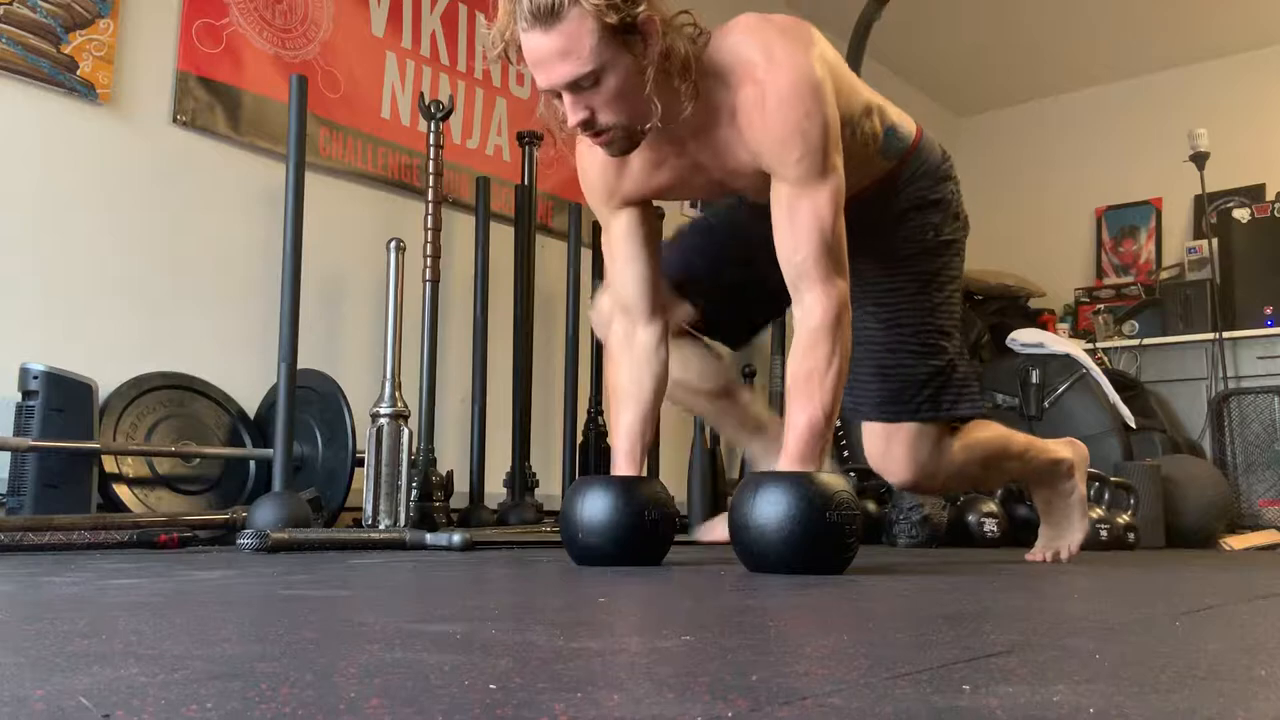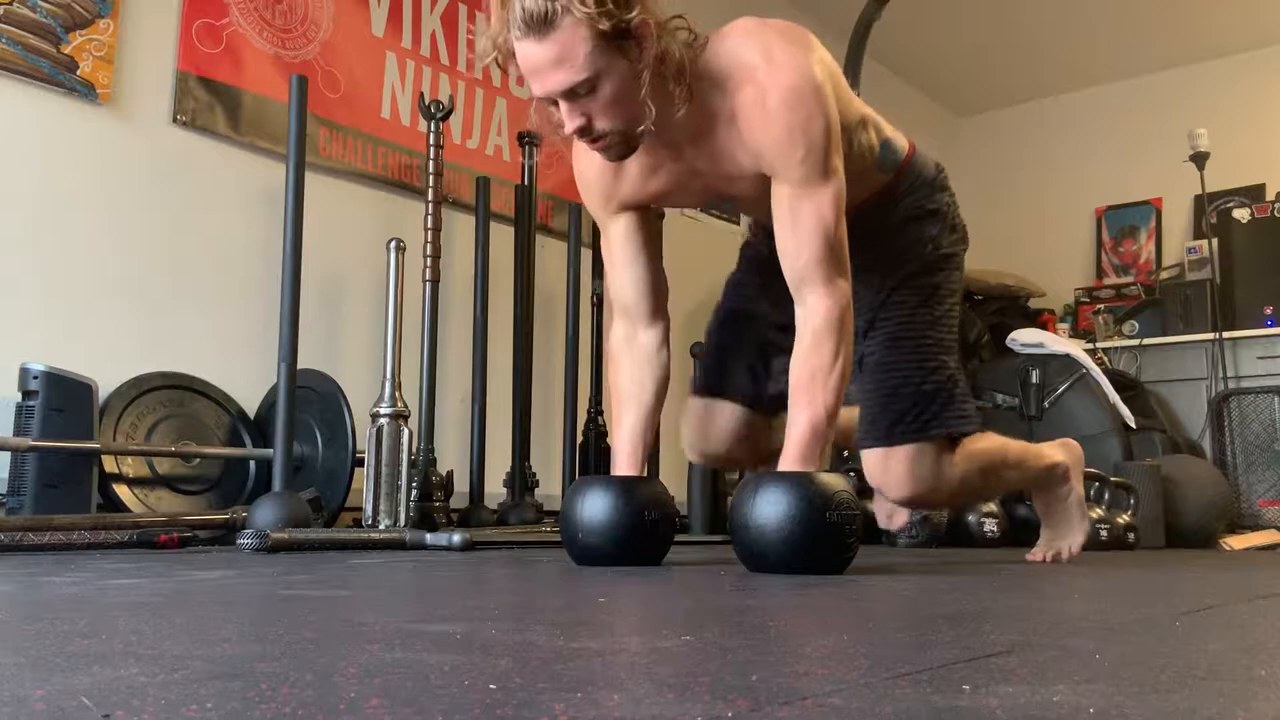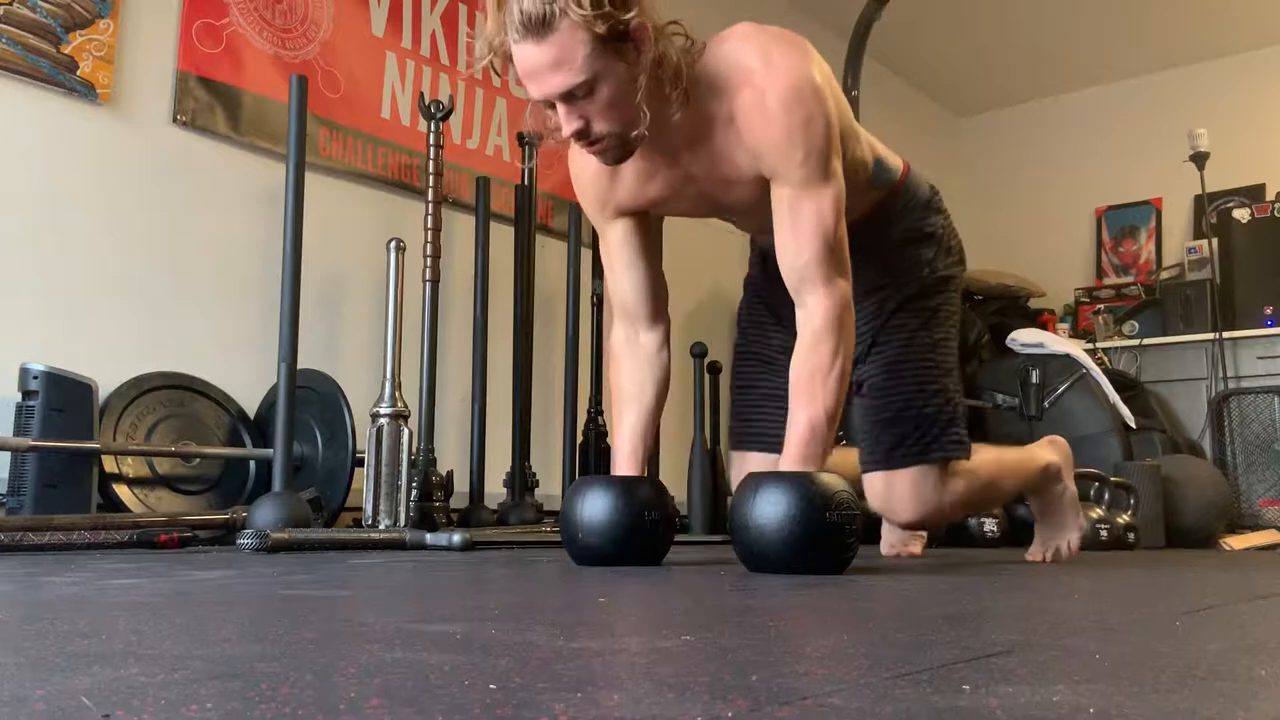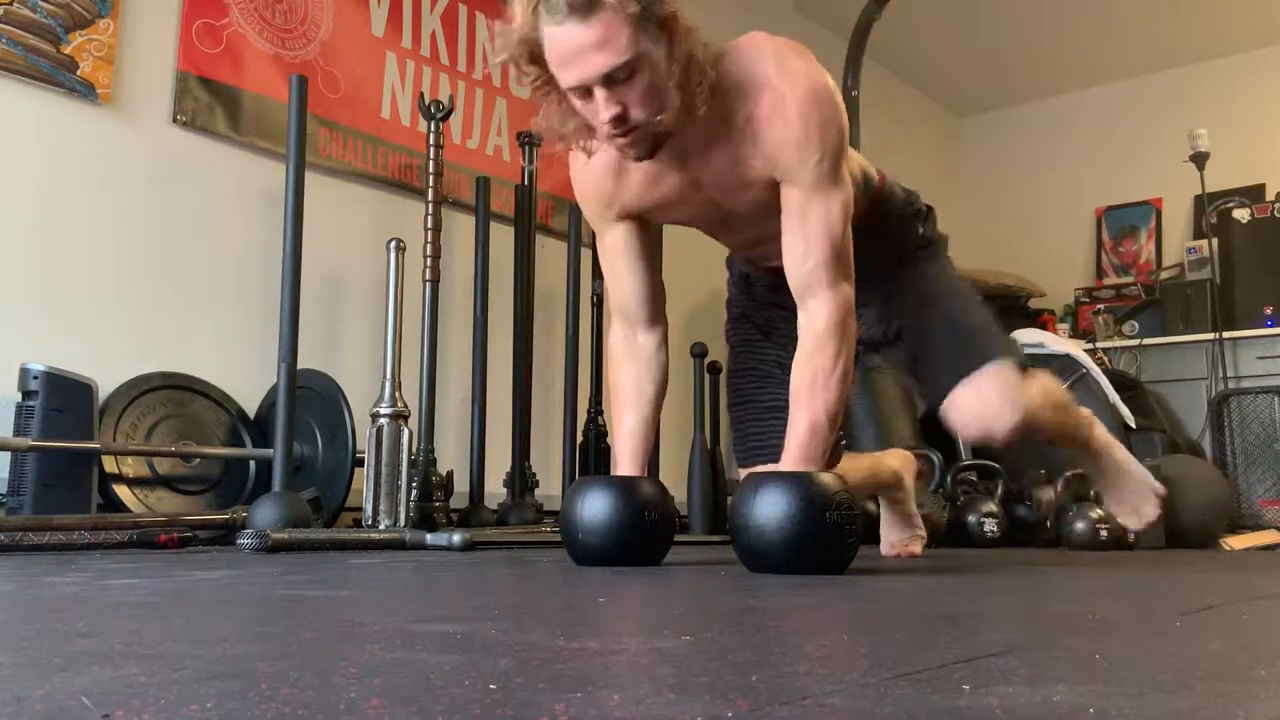
dt=0.2s
person 1, frame 1
left shoulder: (771, 81)
right shoulder: (603, 154)
left elbow: (821, 300)
right elbow: (636, 322)
right wrist: (624, 485)
left hip: (899, 195)
left knee: (908, 462)
right knee: (611, 311)
left ankle: (1059, 466)
right ankle: (769, 447)
person 1, frame 2
left shoulder: (771, 84)
right shoulder: (601, 160)
left elbow: (823, 298)
right elbow: (638, 326)
left wrist: (796, 479)
left hip: (896, 215)
right hip: (785, 226)
left knee: (908, 478)
right knee: (713, 442)
left ankle: (1055, 469)
right ankle: (865, 423)
person 1, frame 3
left shoulder: (769, 88)
right shoulder: (598, 167)
left elbow: (823, 300)
right elbow: (639, 329)
left wrist: (797, 479)
left hip: (891, 234)
right hip: (781, 255)
left knee: (911, 501)
left ankle: (1045, 467)
right ankle: (875, 459)
person 1, frame 4
left shoulder: (785, 95)
right shoulder: (598, 167)
left elbow: (826, 307)
right elbow: (637, 330)
left wrist: (799, 475)
left hip: (876, 234)
right hip: (760, 279)
left knee: (999, 416)
left ankle: (1084, 437)
right ankle: (892, 476)
